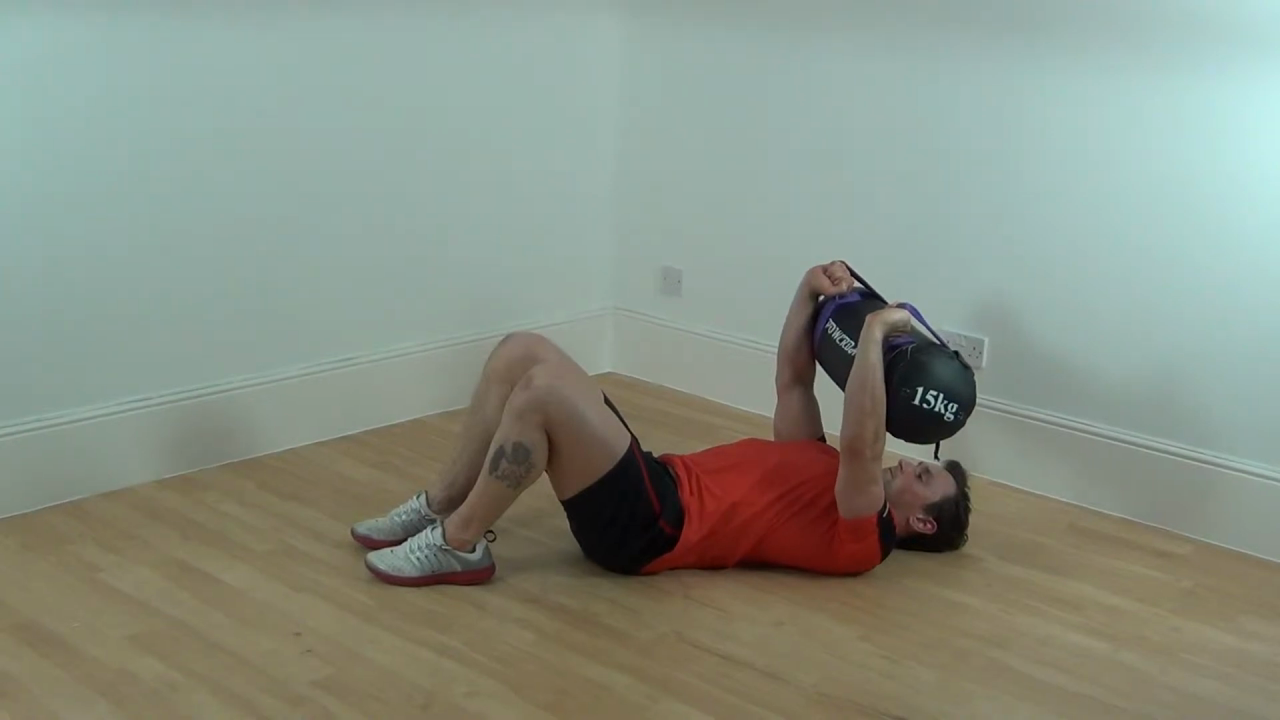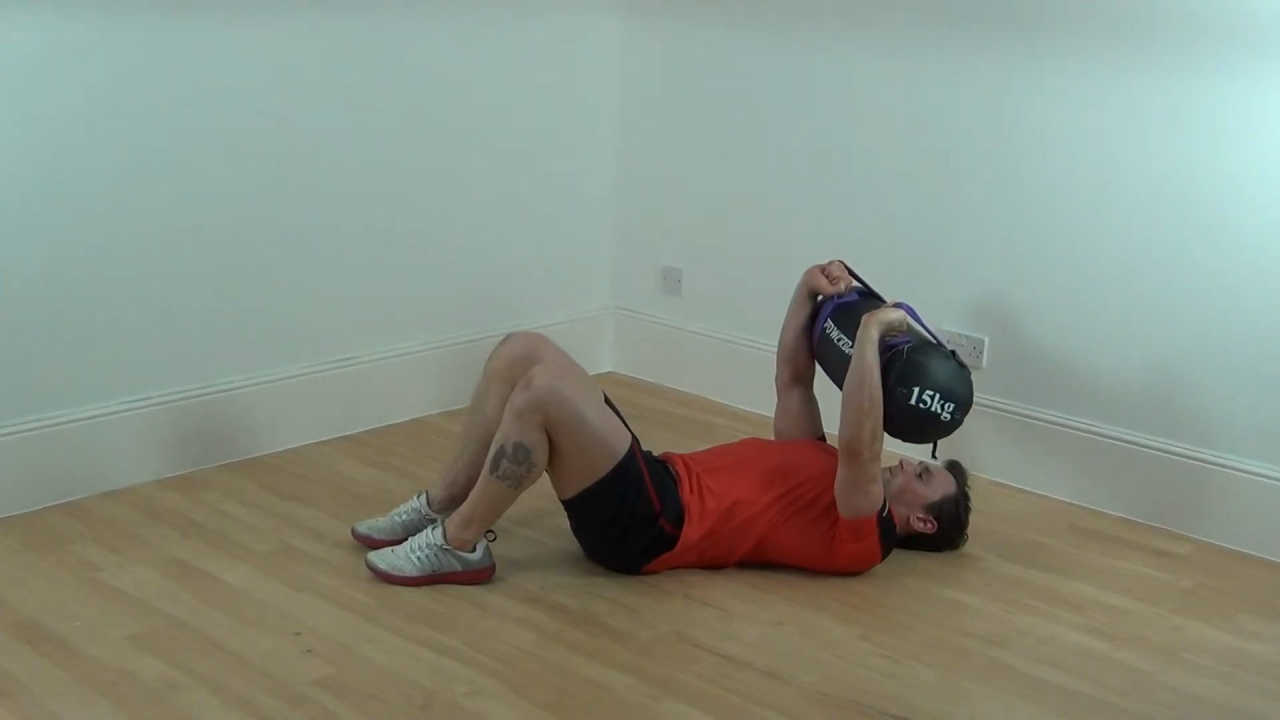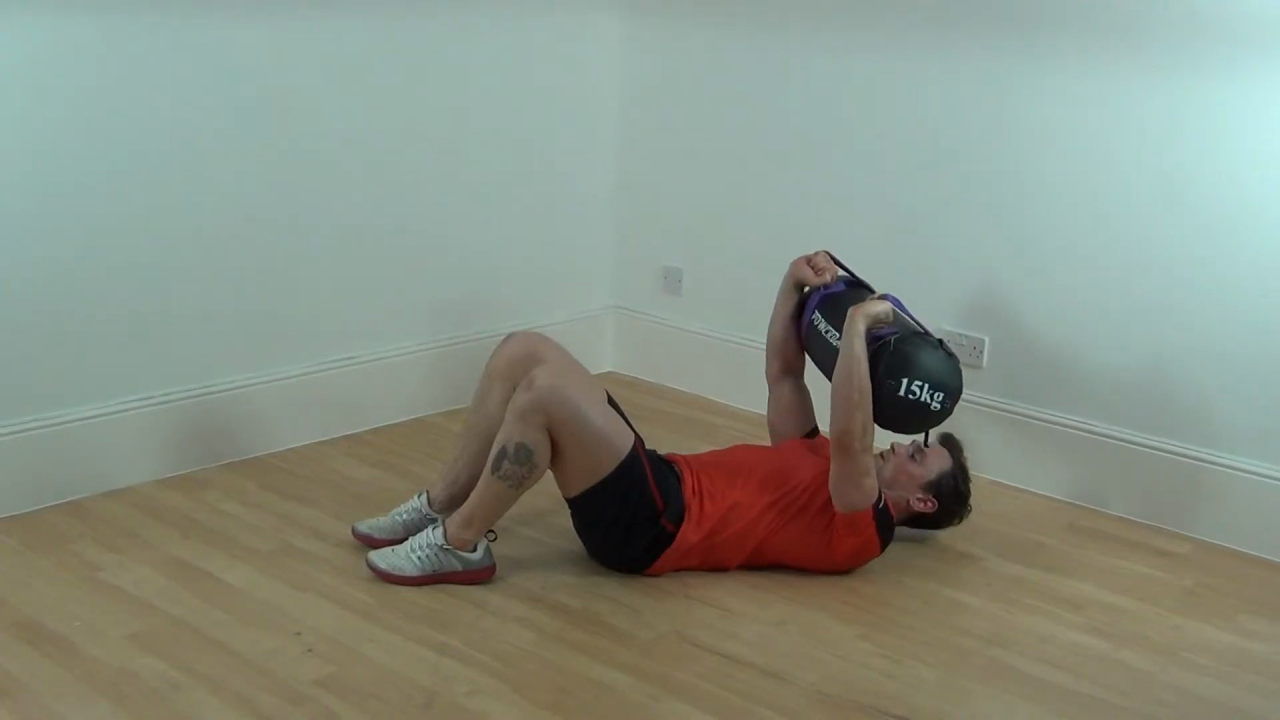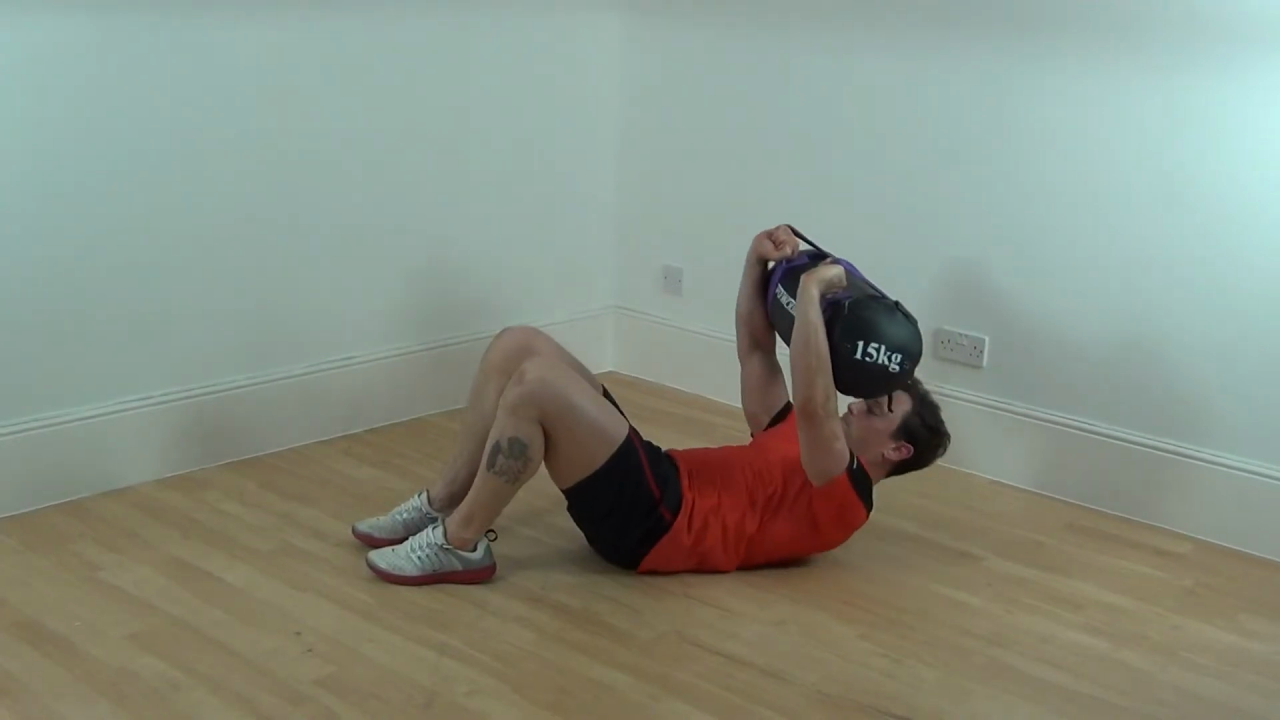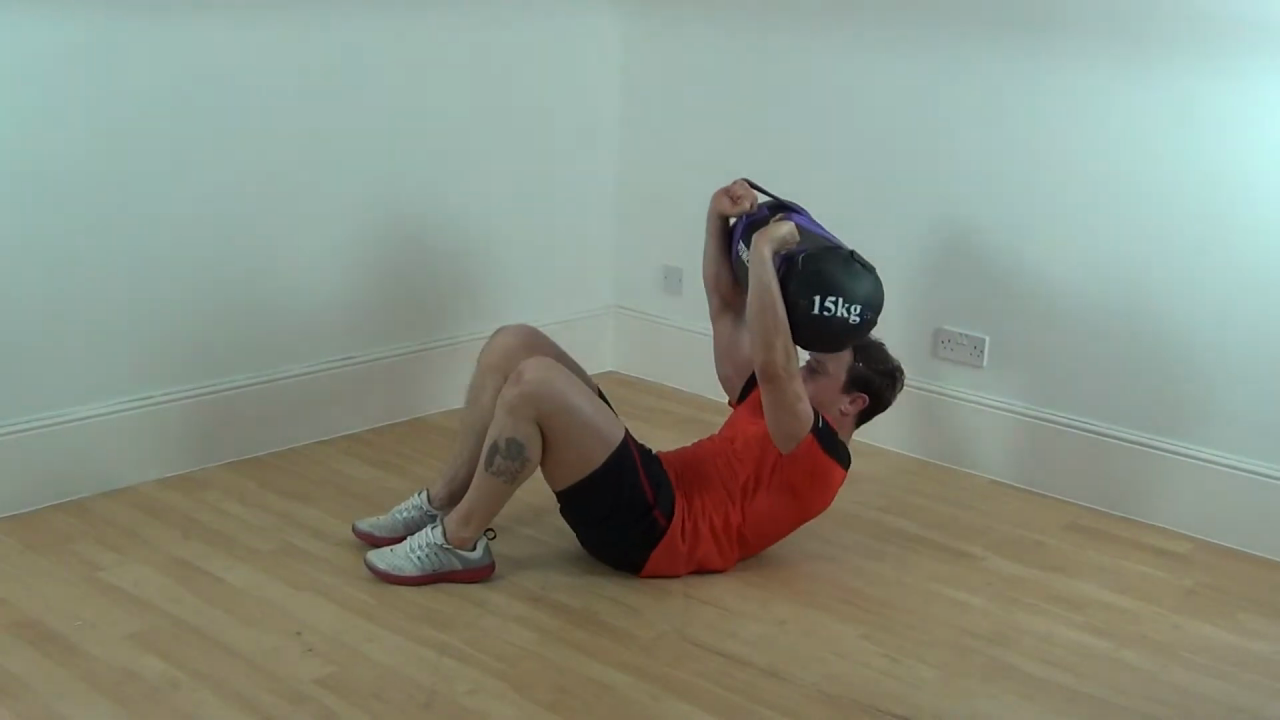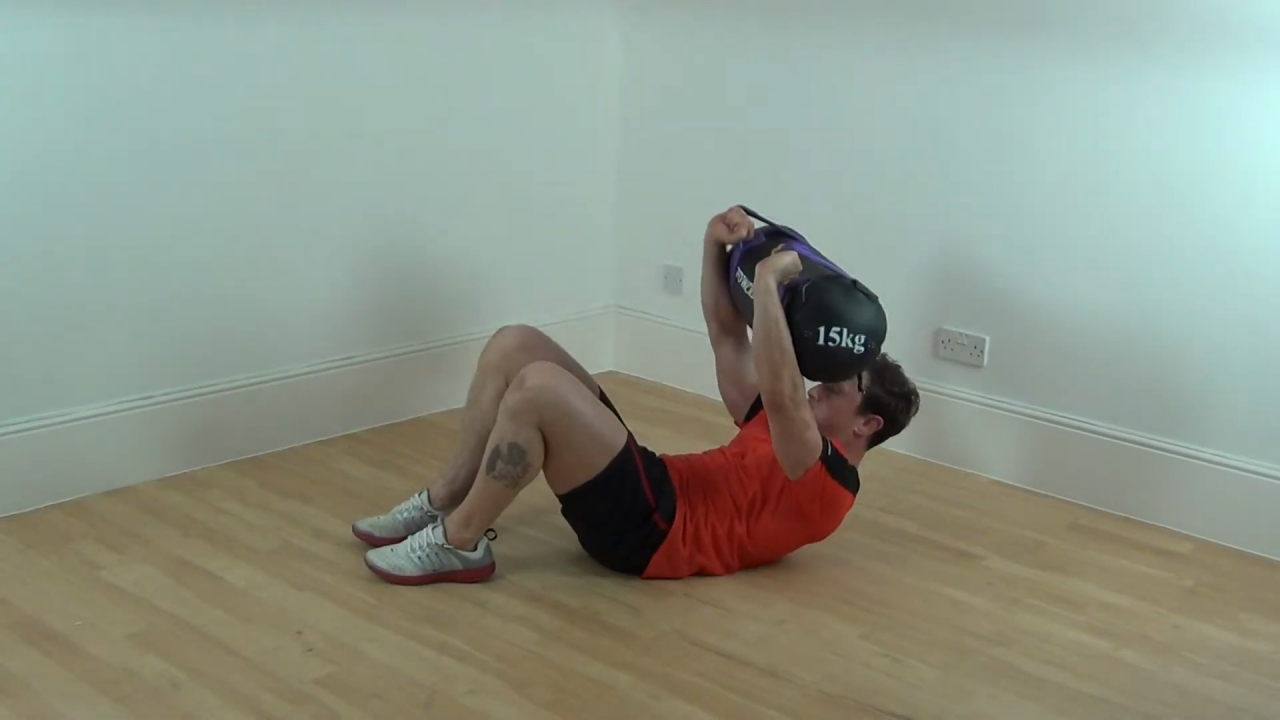
dt=0.4s
person 1, frame 1
left shoulder: (858, 538)
right shoulder: (824, 471)
left elbow: (861, 444)
right elbow: (792, 381)
left wrist: (874, 334)
right wrist: (810, 290)
left hip: (648, 526)
right hip: (652, 483)
left knee: (542, 389)
right knee: (521, 351)
left ankle: (458, 545)
right ankle: (439, 506)
person 1, frame 2
left shoulder: (859, 537)
right shoulder: (823, 471)
left elbow: (860, 444)
right elbow: (792, 380)
left wrist: (870, 335)
right wrist: (808, 290)
left hip: (647, 525)
right hip: (652, 482)
left knee: (542, 388)
right knee: (521, 350)
left ankle: (459, 544)
right ankle: (439, 505)
person 1, frame 3
left shoulder: (858, 530)
right shoulder: (819, 465)
left elbow: (850, 435)
right elbow: (783, 374)
left wrist: (858, 326)
right wrist: (795, 282)
left hip: (650, 526)
right hip: (655, 484)
left knee: (544, 390)
right knee: (523, 350)
left ankle: (459, 545)
right ankle: (440, 505)
person 1, frame 4
left shoulder: (843, 498)
right shoulder: (802, 444)
left elbow: (815, 403)
right elbow: (754, 350)
left wrist: (810, 292)
right wrist: (758, 259)
left hip: (649, 522)
right hip: (650, 480)
left knee: (536, 382)
right knee: (517, 345)
left ankle: (459, 544)
right ankle: (440, 504)
person 1, frame 5
left shoulder: (817, 458)
right shoulder: (771, 410)
left elbow: (774, 364)
right elbow: (727, 311)
left wrist: (764, 251)
right wrist: (718, 218)
left hip: (647, 526)
right hip: (638, 488)
left knee: (532, 382)
right knee: (513, 343)
left ankle: (458, 543)
right ankle: (440, 503)
person 1, frame 6
left shoulder: (827, 483)
right shoulder: (780, 430)
left elbow: (779, 391)
right elbow: (726, 336)
left wrist: (768, 280)
right wrist: (714, 245)
left hip: (647, 530)
right hip: (644, 490)
left knee: (536, 386)
right knee: (513, 344)
left ankle: (458, 544)
right ankle: (441, 503)
